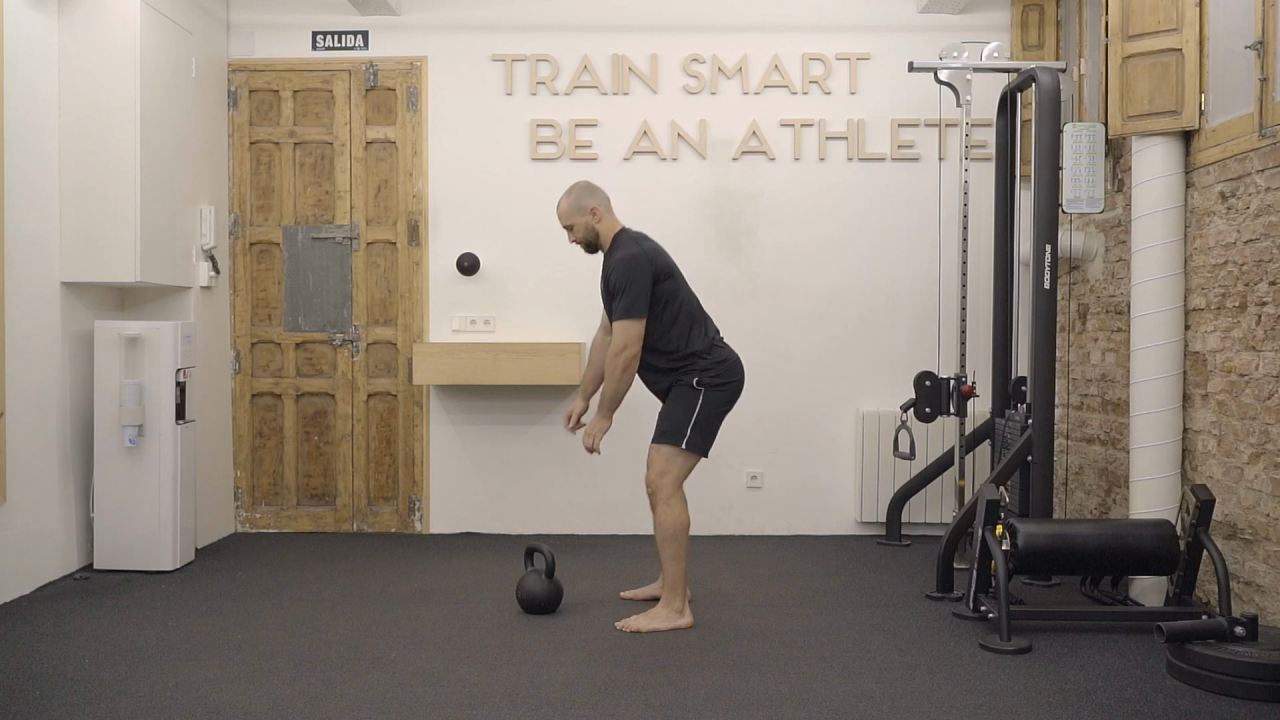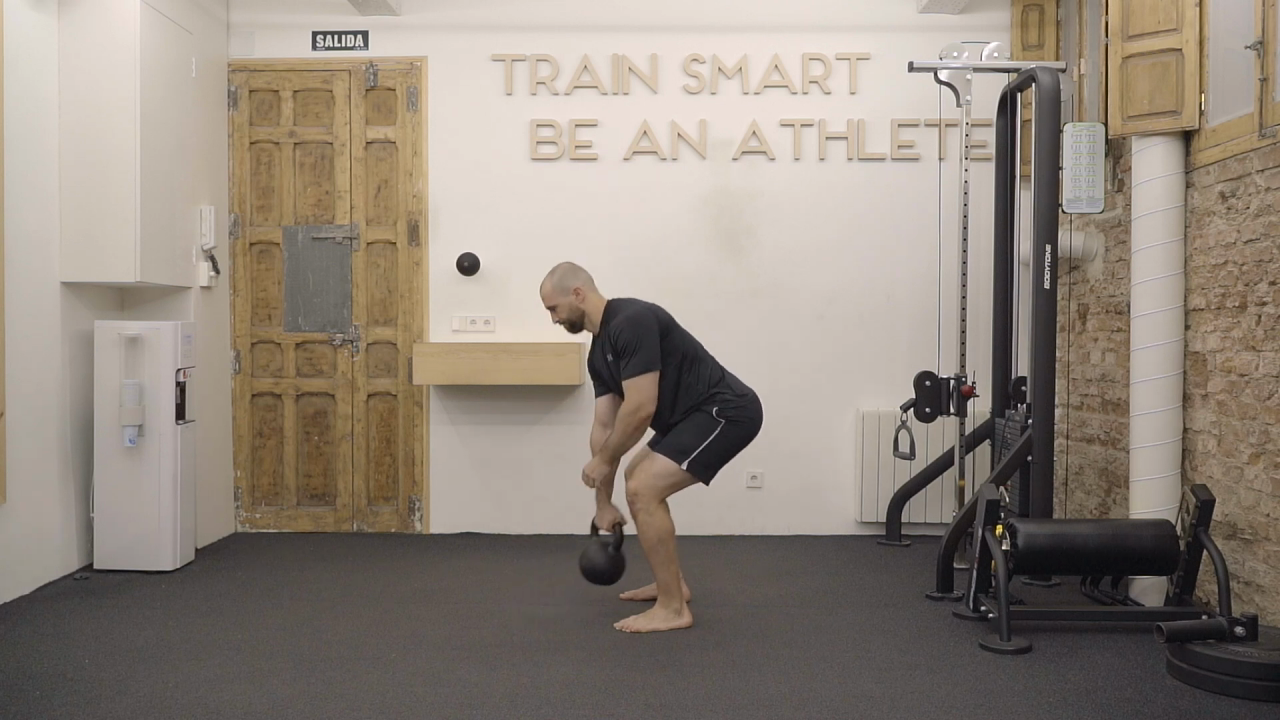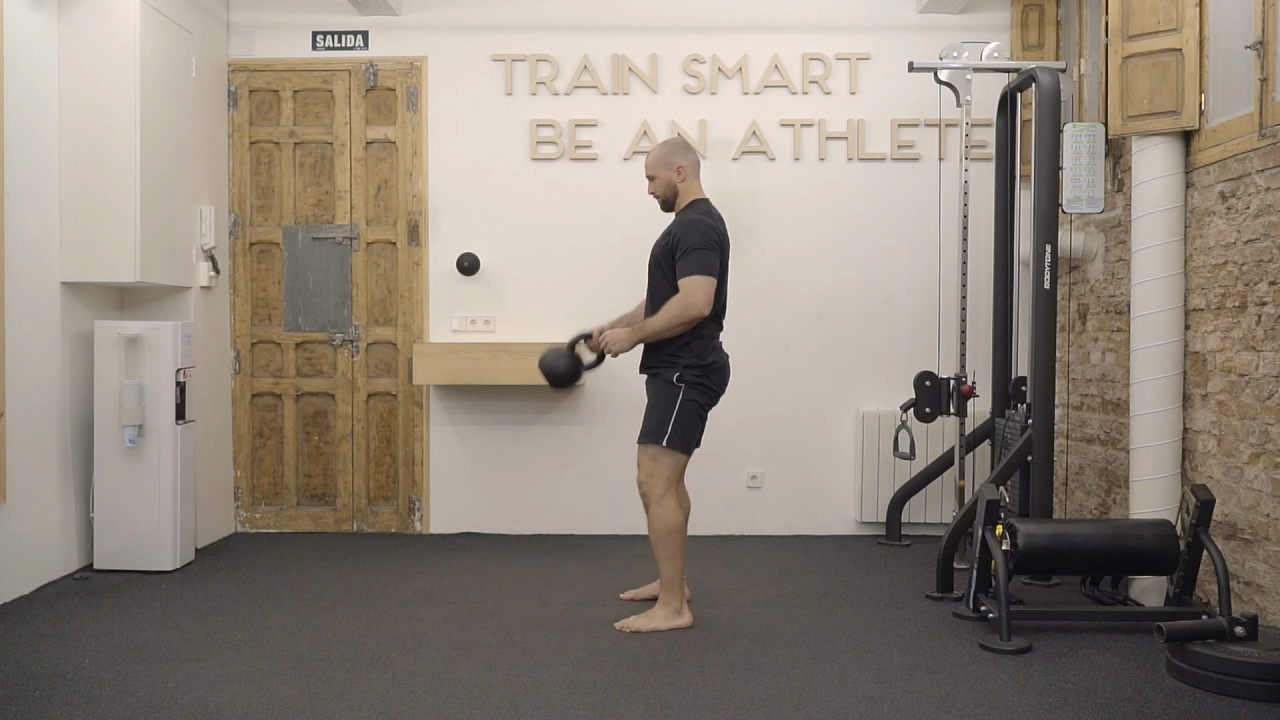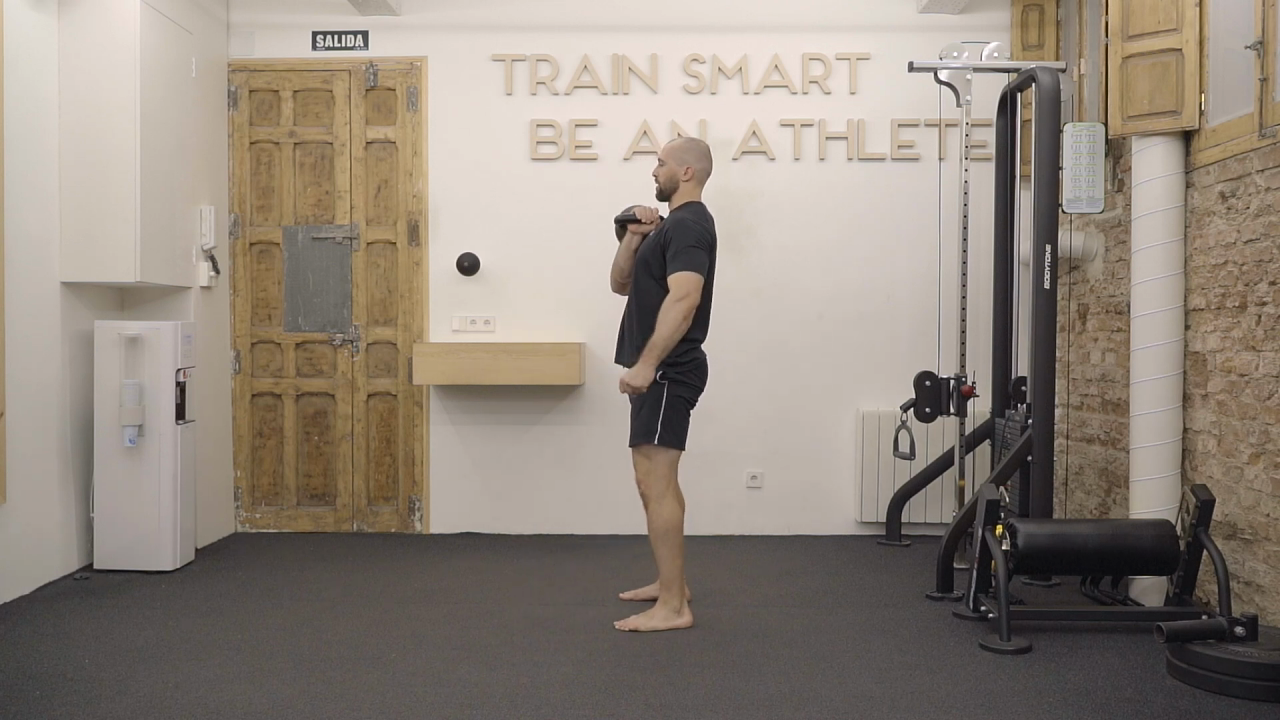
dt=1s
person 1, frame 1
left shoulder: (629, 260)
right shoulder: (623, 258)
left elbow: (625, 350)
right elbow: (606, 338)
left wrist: (603, 417)
right wrist: (582, 398)
left hip: (707, 377)
right hip: (698, 375)
left knee: (661, 483)
right knee: (662, 479)
left ankle: (674, 607)
right ankle: (672, 582)
person 1, frame 2
left shoulder: (632, 322)
right shoulder: (600, 348)
left elbow: (640, 408)
right elbow: (604, 426)
left wrist: (602, 462)
right wrist: (604, 502)
left hip: (725, 411)
right hip: (702, 412)
left knee: (642, 490)
right knee: (643, 484)
left ankle: (672, 609)
right ankle: (672, 583)
person 1, frame 3
left shoulder: (696, 224)
right shoulder: (691, 224)
left elbow: (696, 305)
left wrist: (630, 334)
right wrist: (622, 324)
left hip: (685, 373)
right hip: (680, 369)
left knee: (654, 484)
right knee: (665, 481)
left ankle: (673, 608)
right ankle: (672, 582)
person 1, frame 4
left shoulder: (689, 223)
right shoulder: (671, 224)
left elbow: (684, 298)
right elbow: (621, 284)
left wrist: (647, 363)
right wrist: (634, 237)
left hip: (667, 372)
right hip: (661, 369)
left knee: (654, 483)
right knee: (660, 481)
left ankle: (673, 606)
right ankle: (671, 582)
